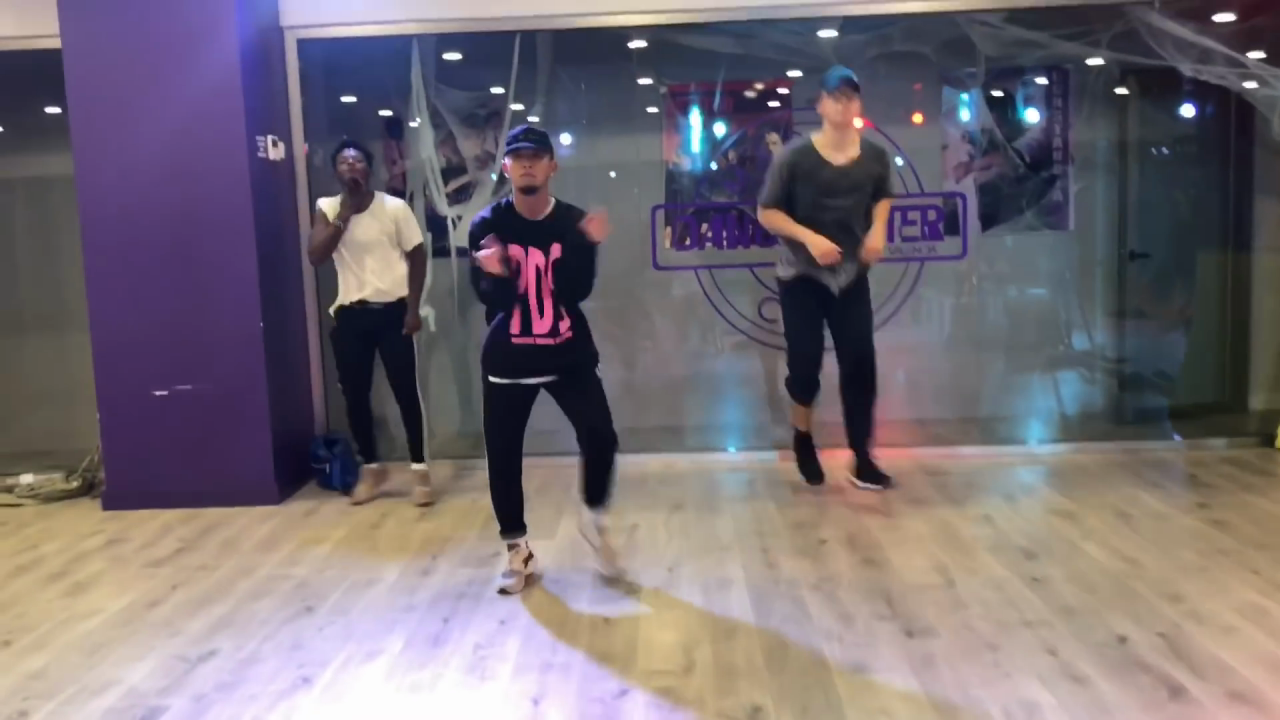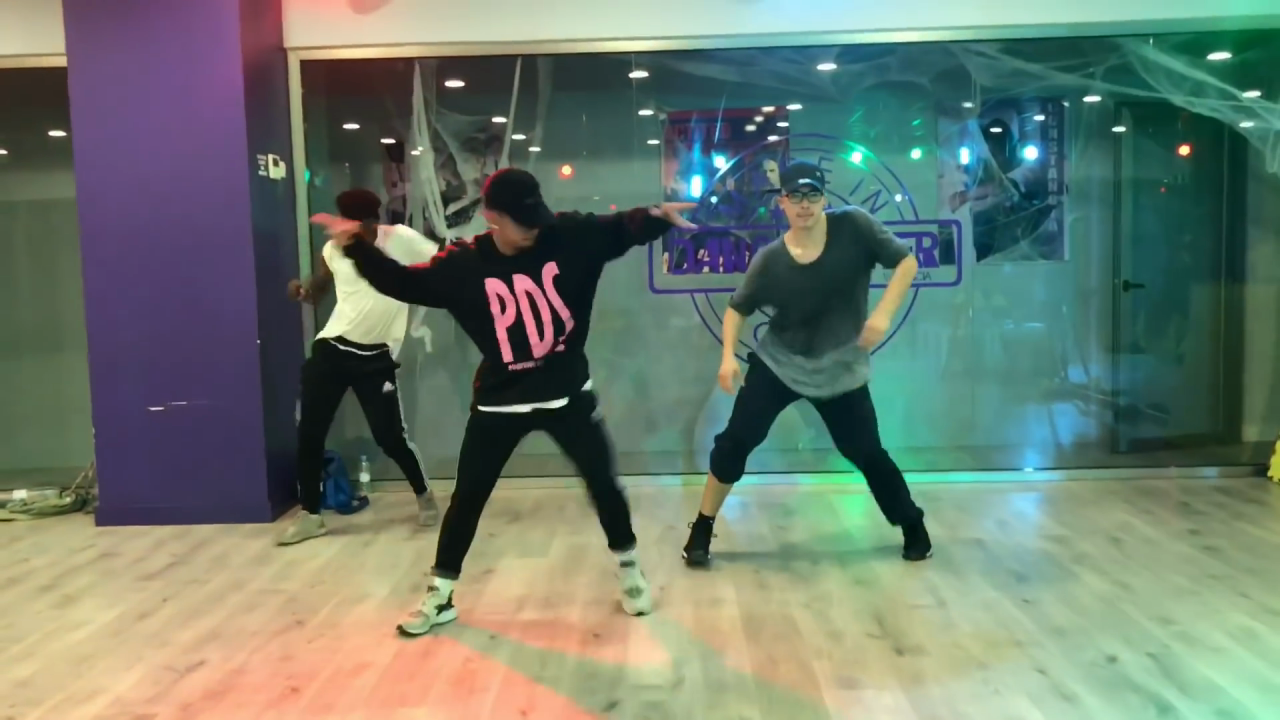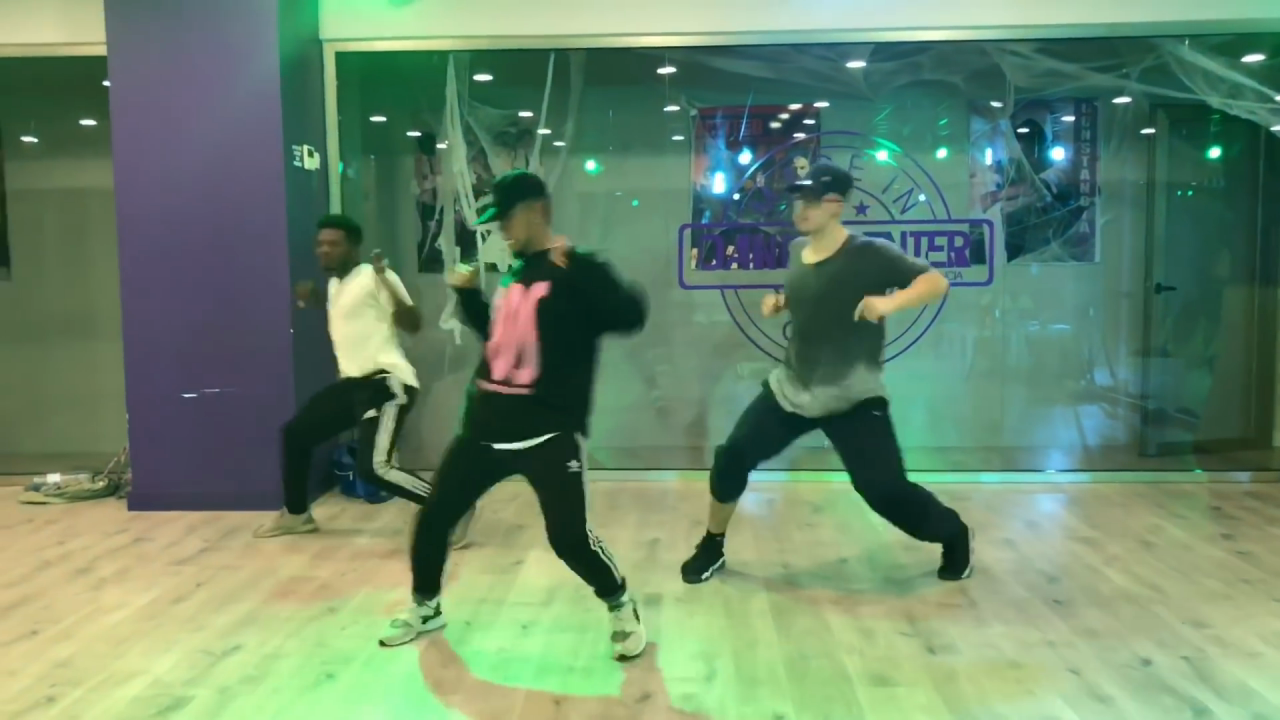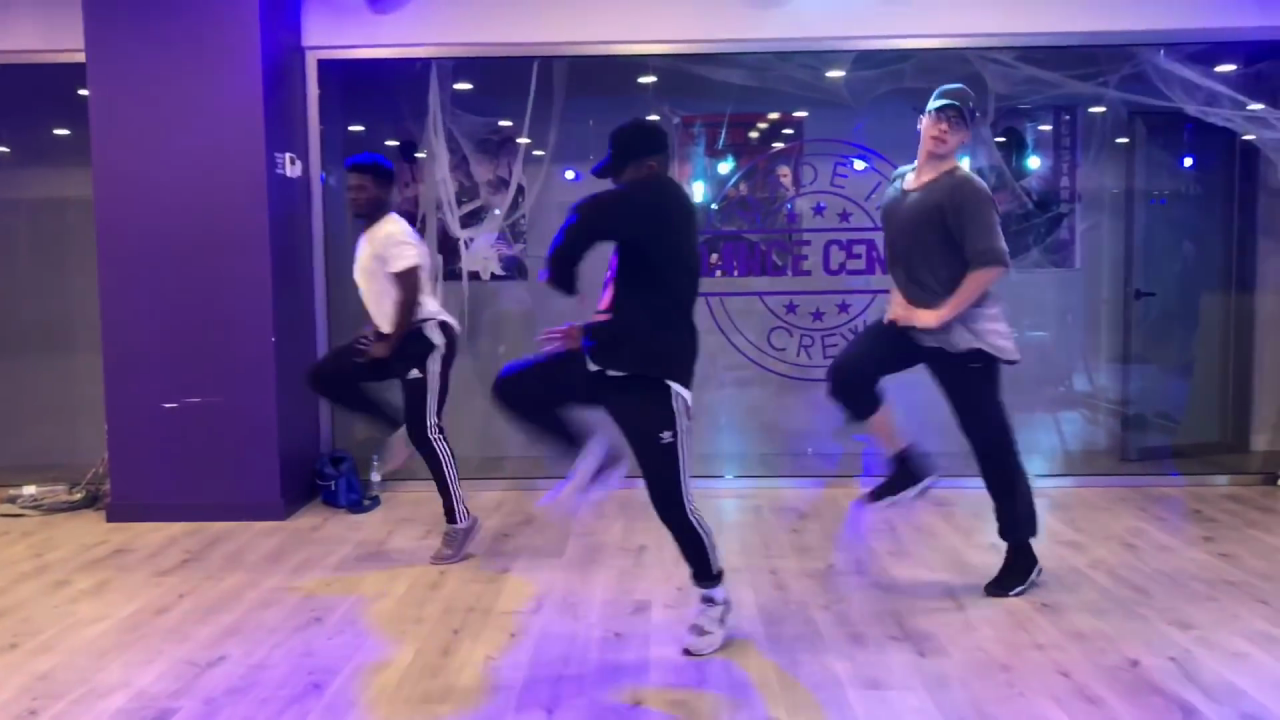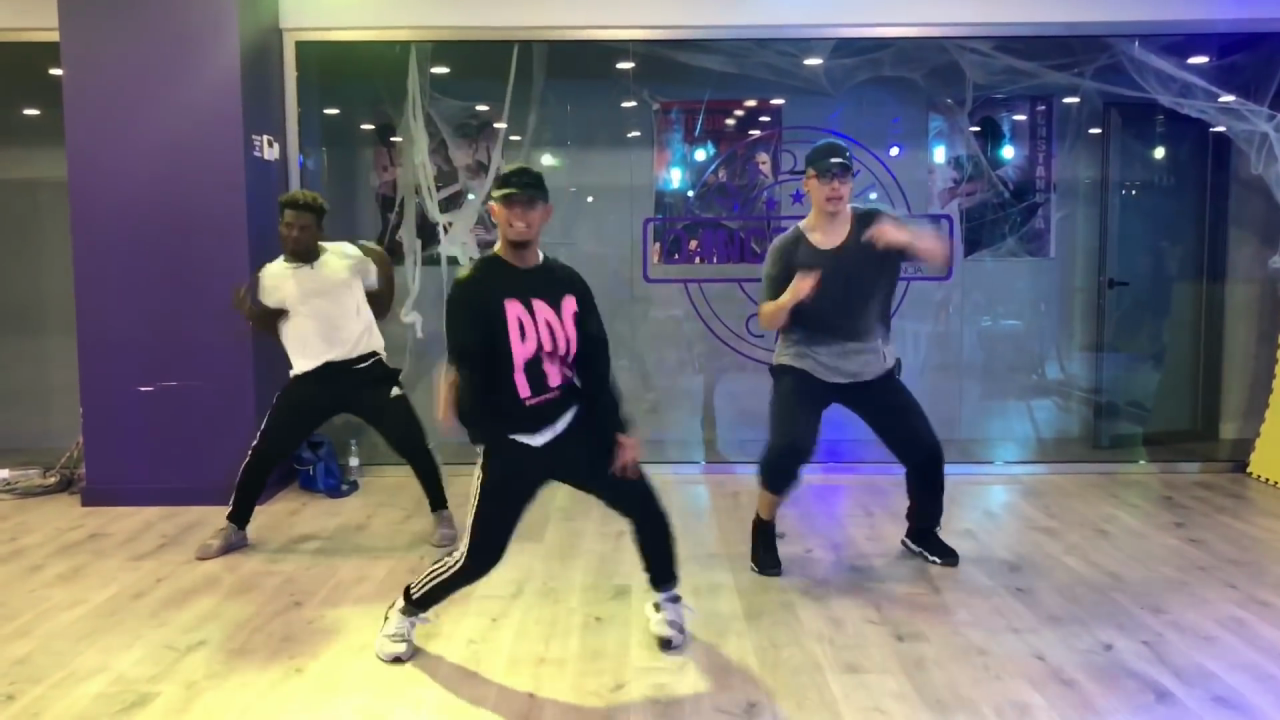
dt=1s
person 1, frame 1
left shoulder: (575, 223)
right shoulder: (488, 224)
left elbow: (578, 289)
right elbow: (490, 294)
left wrist: (588, 245)
right wrist: (494, 271)
left hip: (569, 355)
right hip: (507, 359)
left knee: (601, 438)
right knee: (502, 459)
left ankle: (595, 519)
right ankle: (518, 552)
person 1, frame 2
left shoulder: (569, 234)
right shoulder: (462, 262)
left elbow: (623, 231)
right elbow: (401, 282)
left wrist: (656, 216)
right wrist: (357, 246)
left hip: (566, 391)
right hip: (498, 398)
left knee: (602, 479)
right knee: (468, 496)
left ankle: (627, 564)
right ankle: (438, 595)
person 1, frame 3
left shoulder: (574, 270)
right shoulder: (513, 274)
left elbow: (629, 313)
left wrist: (576, 268)
right wrist: (468, 290)
left hip: (548, 433)
right hip: (487, 429)
left knee: (570, 538)
right knee: (433, 518)
left ankle: (623, 609)
right ankle: (425, 609)
person 1, frame 4
left shoulder: (656, 203)
right shoulder: (663, 210)
left elbow: (590, 215)
left wrist: (561, 274)
right wrist: (587, 329)
left hip: (651, 374)
right hip: (607, 358)
left knee: (671, 502)
right knee: (511, 387)
left ankle: (713, 599)
right ankle: (586, 451)
person 1, frame 5
left shoulder: (569, 283)
right shoulder: (475, 288)
left elbow: (596, 362)
right elbow: (464, 364)
left wrist: (621, 432)
right wrist: (453, 391)
left hip: (577, 424)
right hip: (512, 443)
left knee: (647, 511)
right knee: (479, 555)
left ankle: (665, 602)
right ankle: (404, 613)
person 2, frame 1
left shoulder: (874, 155)
right shoulder: (796, 155)
right elbow: (766, 212)
left wrist: (878, 231)
right wrist: (808, 238)
left hip: (851, 272)
right hip: (801, 272)
left knee: (860, 361)
right knee: (805, 362)
left ankle: (862, 458)
right ankle: (804, 441)
person 2, frame 2
left shoulder: (853, 225)
right shoulder: (768, 260)
left elbow: (906, 262)
right elbow: (738, 307)
left wrist: (883, 314)
right wrist: (728, 356)
left hip: (843, 366)
right hip: (778, 363)
left knee: (866, 451)
right knee: (735, 440)
left ankle: (910, 522)
right ankle: (702, 529)
person 2, frame 3
left shoulder: (869, 254)
right shoulder: (800, 252)
left elbow: (936, 282)
left wrist: (890, 301)
right wrist: (779, 303)
left hip: (853, 397)
right hip: (791, 387)
left knee: (884, 488)
right knee: (731, 457)
left ankle: (954, 536)
right ankle: (712, 545)
person 2, frame 4
left shoulder: (966, 189)
right shoulder: (900, 182)
left elbow: (991, 263)
left wrist: (941, 313)
right wrist: (899, 299)
left hip: (963, 329)
right hip: (910, 319)
left knee: (990, 440)
right knee: (845, 376)
left ankle: (1021, 553)
right ankle: (907, 464)
person 2, frame 5
left shoulder: (874, 223)
right shoulder: (788, 247)
left elbow: (938, 256)
right elbow: (768, 320)
left wrist: (903, 238)
right wrist: (789, 299)
left hip: (870, 363)
right hip: (804, 363)
left knee: (924, 450)
right knee: (788, 448)
left ankle: (922, 532)
right ankle: (764, 528)
person 3, frame 1
left shoulder: (395, 208)
right shoulder: (327, 208)
left elbow: (417, 257)
right elbow: (316, 256)
left wrist: (413, 307)
right wrist: (345, 211)
left hip: (393, 311)
right hip: (351, 313)
left knee: (406, 391)
right knee: (354, 394)
left ankle: (419, 470)
right ankle: (372, 469)
person 3, frame 2
left shoulder: (400, 238)
right shoulder: (333, 250)
right elbow: (316, 292)
right wrist: (300, 290)
left hip: (375, 356)
right hip: (331, 350)
left knee: (390, 436)
right knee: (310, 431)
left ankle: (423, 496)
right ankle: (310, 514)
person 3, frame 3
left shoulder: (373, 277)
right shoulder: (335, 282)
left elbow: (412, 325)
left wrist: (386, 281)
right wrist: (308, 298)
left hip: (387, 382)
right hip: (353, 382)
left knee: (375, 468)
right knee: (295, 434)
right ankle: (296, 514)
person 3, frame 4
left shoulder: (394, 234)
right shoulder: (368, 235)
left elbow: (410, 295)
left wrist: (389, 344)
right wrist: (376, 337)
left hip: (425, 336)
right hip: (389, 338)
left knee: (423, 429)
right knee: (323, 375)
left ankle: (459, 523)
right ankle: (396, 428)
person 3, frame 5
left shoulder: (349, 257)
right shoulder: (272, 275)
left elbow: (381, 308)
right elbow: (268, 324)
left wrist: (384, 269)
right wrist: (249, 310)
left hip: (367, 369)
right hip: (312, 377)
left knee: (412, 445)
right knee: (264, 451)
left ankle: (440, 515)
right ankle: (233, 528)
